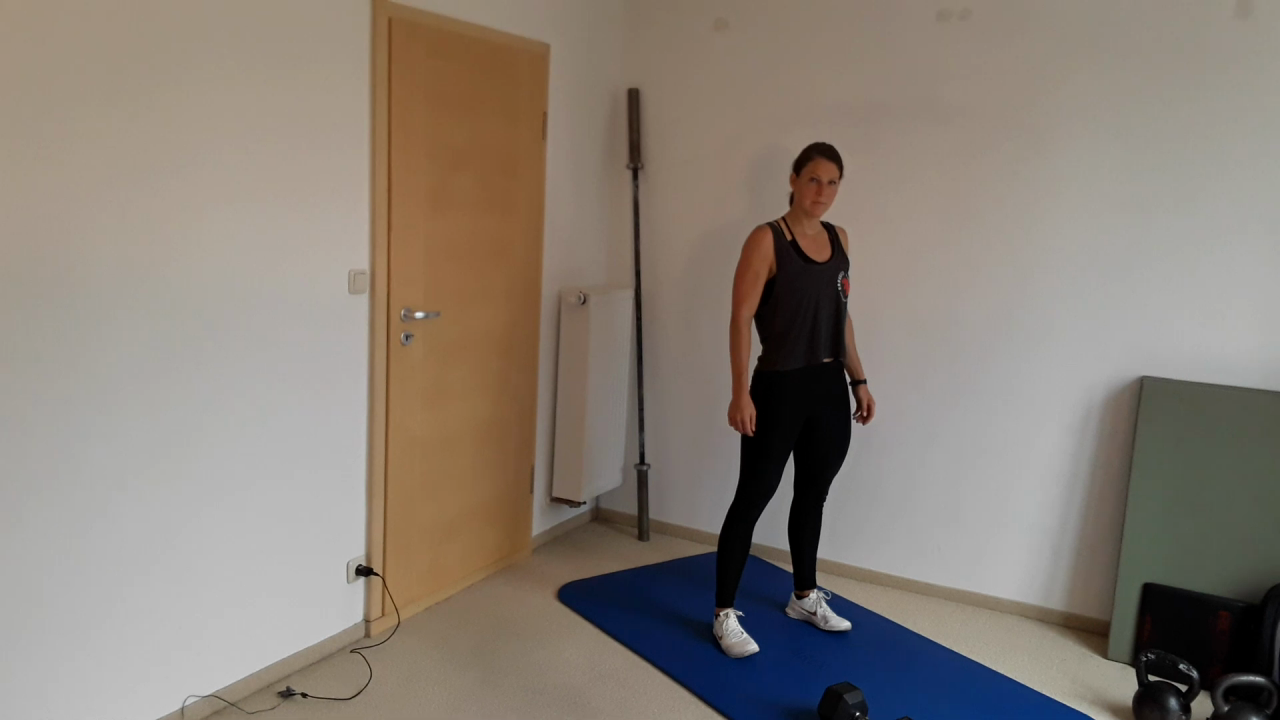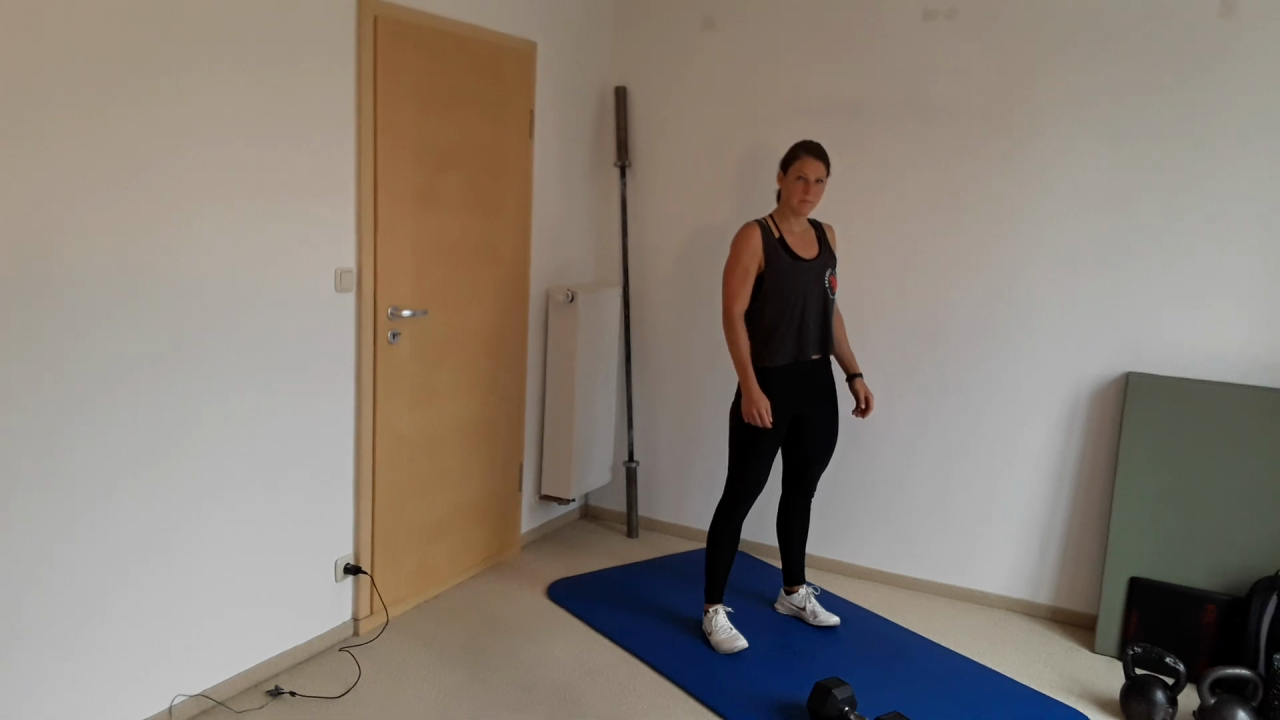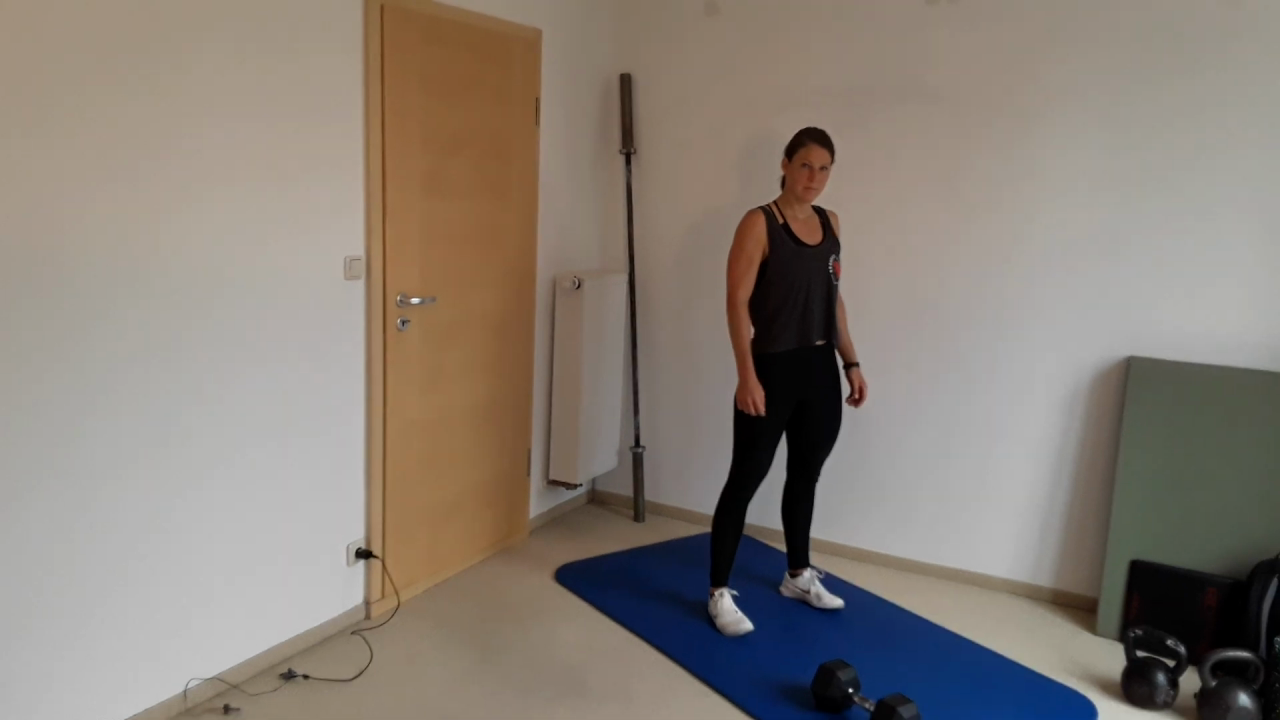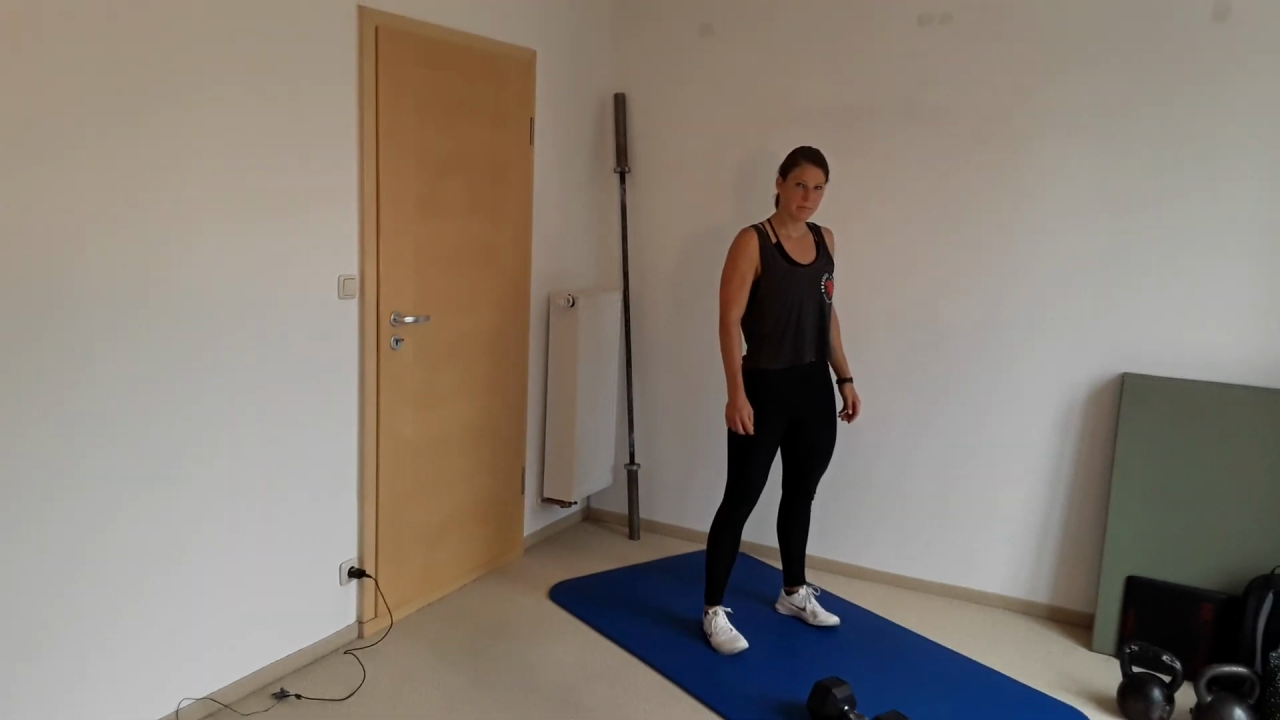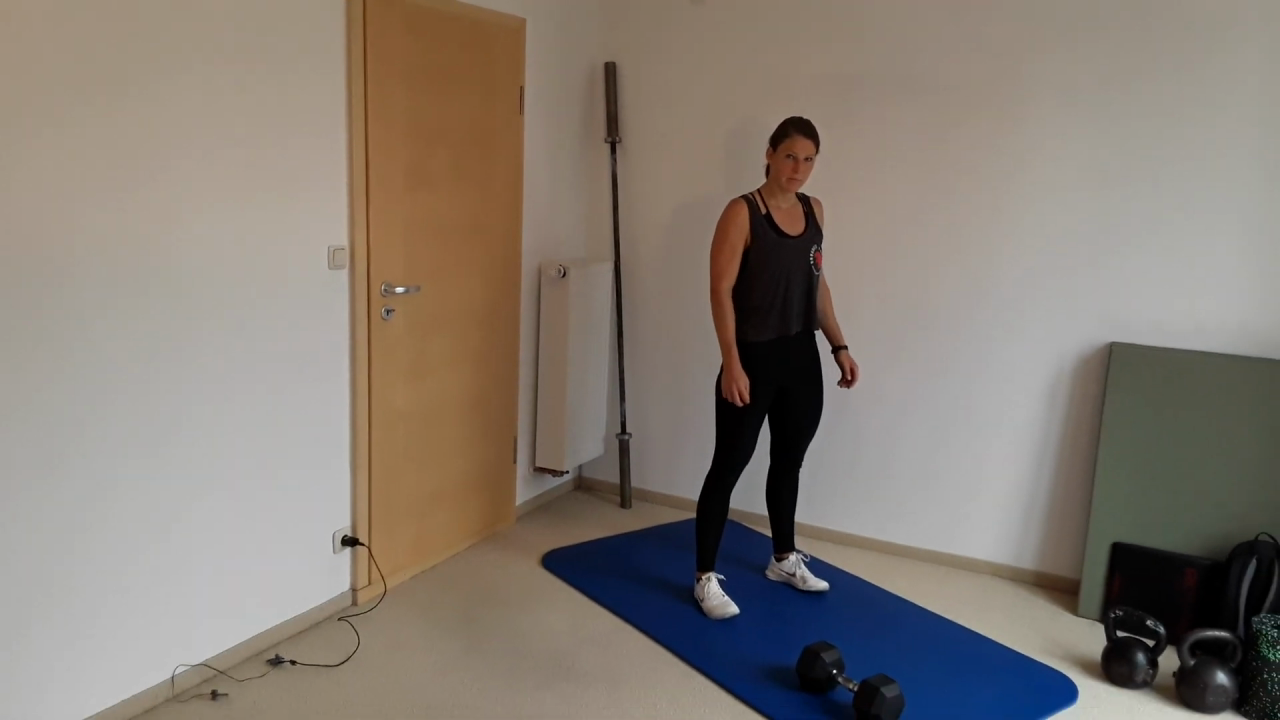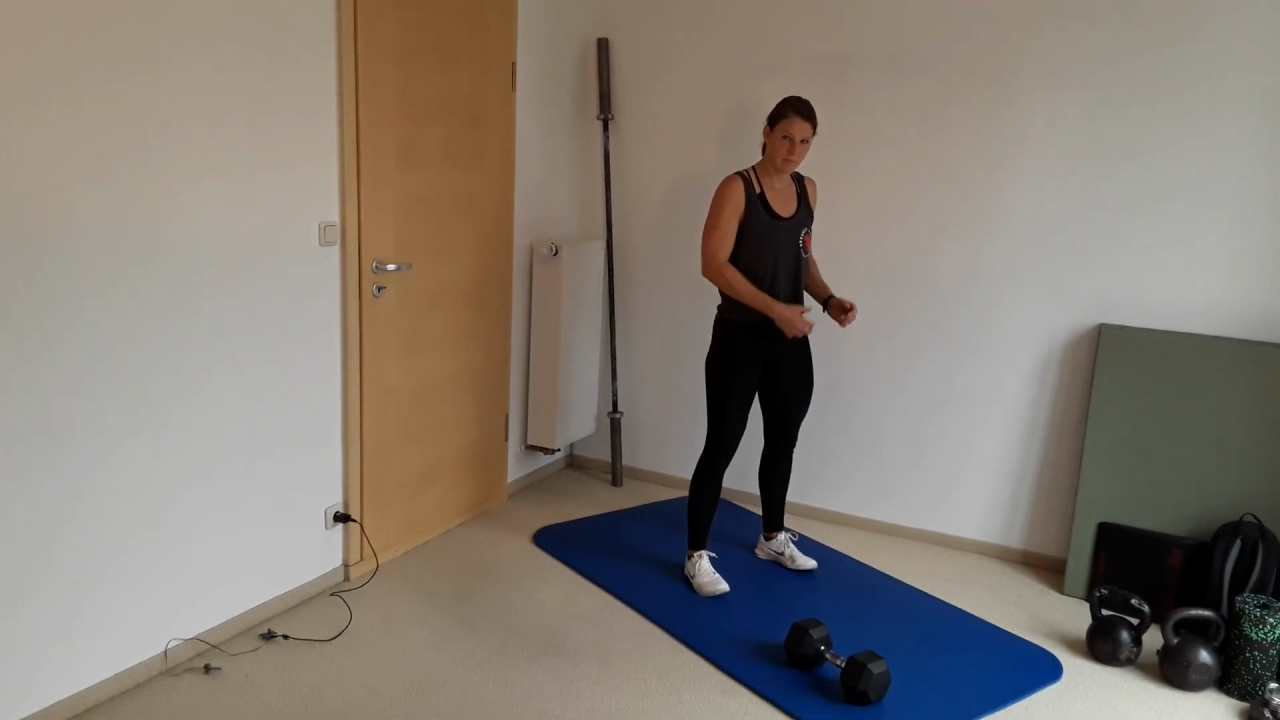
dt=0.3s
person 1, frame 1
left shoulder: (839, 239)
right shoulder: (766, 240)
right elbow: (741, 318)
left wrist: (859, 381)
right wrist: (740, 392)
left hip: (829, 388)
right hip: (780, 387)
left knee: (813, 496)
right knee: (752, 499)
left ankle: (805, 596)
right ankle: (725, 613)
person 1, frame 2
left shoulder: (826, 236)
right shoulder: (754, 237)
right elbow: (733, 315)
left wrist: (854, 374)
right wrist: (749, 386)
left hip: (817, 385)
right hip: (770, 384)
left knee: (801, 491)
right knee: (740, 496)
left ankle: (794, 593)
right ankle: (713, 610)
person 1, frame 3
left shoulder: (830, 223)
right shoulder: (758, 223)
right elbow: (737, 302)
left wrist: (851, 363)
right wrist: (747, 375)
left hip: (820, 371)
right hip: (774, 369)
left knee: (805, 476)
right knee: (745, 480)
left ankle: (799, 575)
right ankle: (719, 592)
person 1, frame 4
left shoulder: (825, 240)
right shoulder: (752, 242)
right elbow: (729, 321)
left wrist: (844, 378)
right wrist: (736, 393)
left hip: (814, 387)
right hip: (766, 387)
left knee: (801, 494)
right knee: (741, 498)
left ankle: (794, 593)
right ankle: (714, 610)
person 1, frame 5
left shoulder: (814, 210)
right shoulder: (741, 213)
right elbow: (721, 292)
left wrist: (839, 346)
right wrist: (731, 363)
left hip: (801, 356)
right hip: (755, 357)
left knee: (789, 462)
right knee: (729, 466)
left ankle: (784, 559)
right ankle: (706, 577)
person 1, frame 6
left shoulder: (807, 189)
right shoulder: (737, 188)
right elbow: (714, 264)
left wrist: (826, 299)
right wrist: (774, 309)
left hip: (791, 338)
right hip: (740, 336)
left knee: (783, 440)
right knee: (722, 446)
left ankle: (773, 538)
right ankle: (696, 555)
